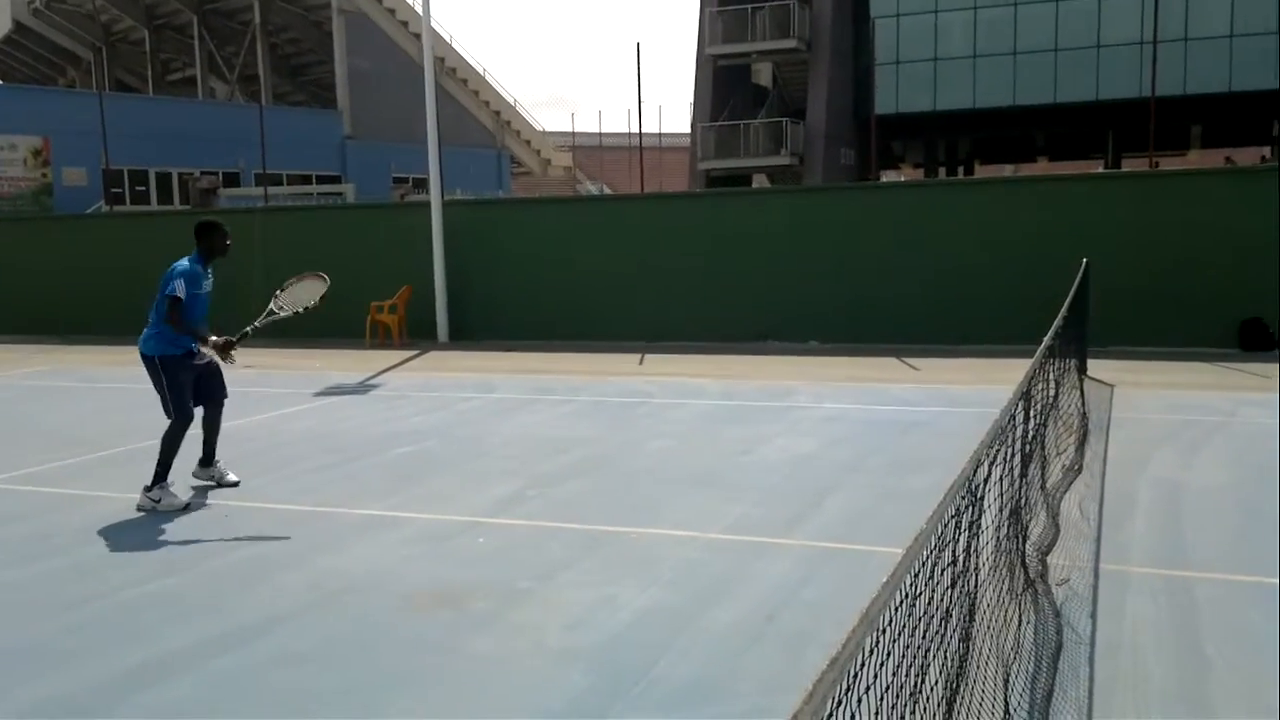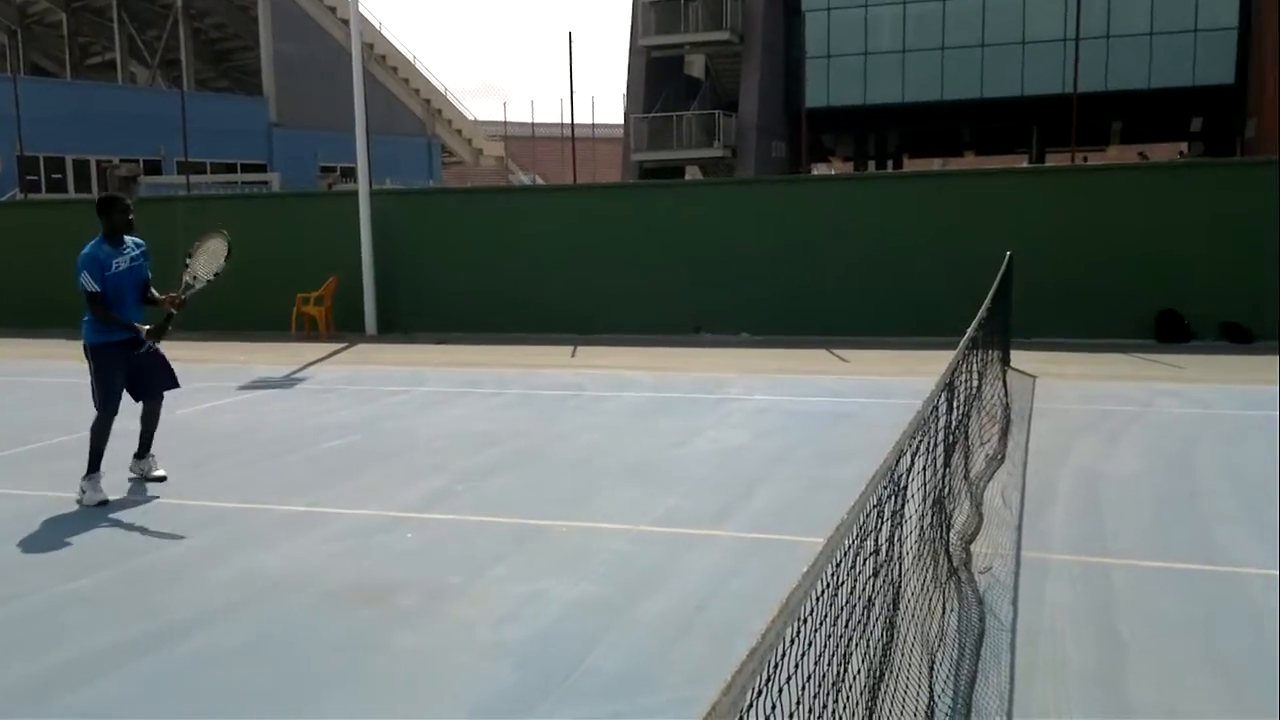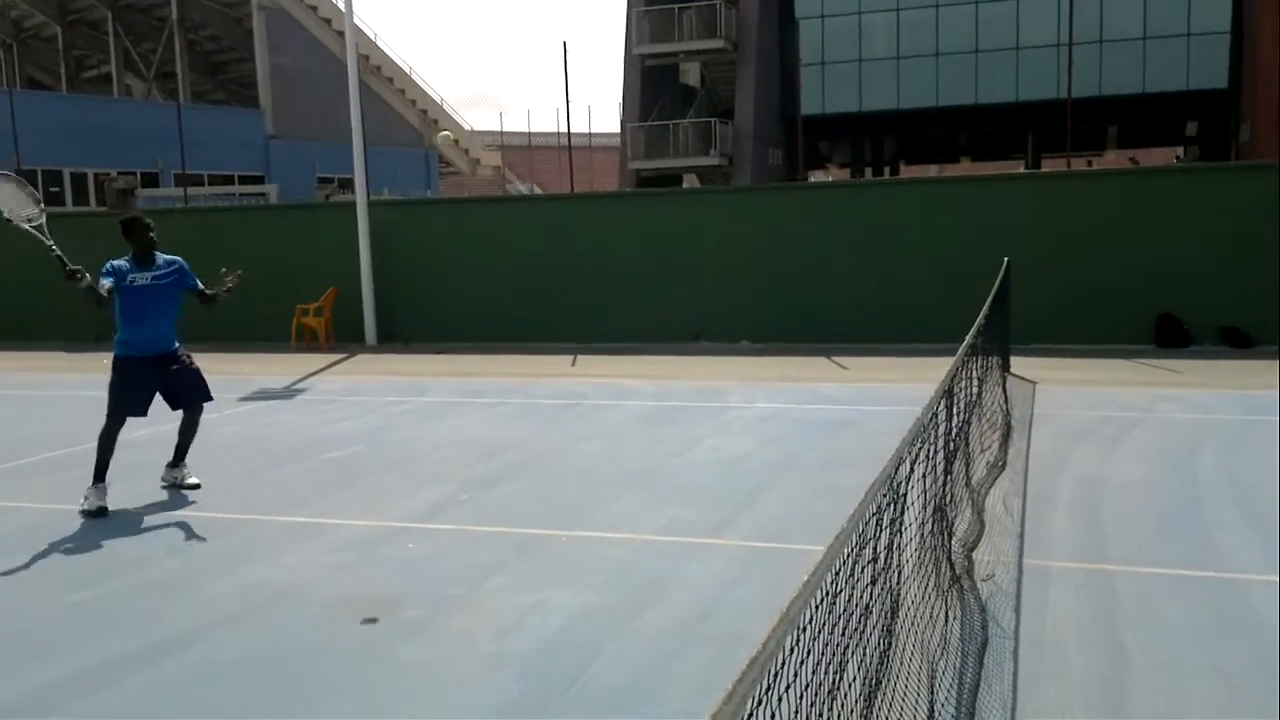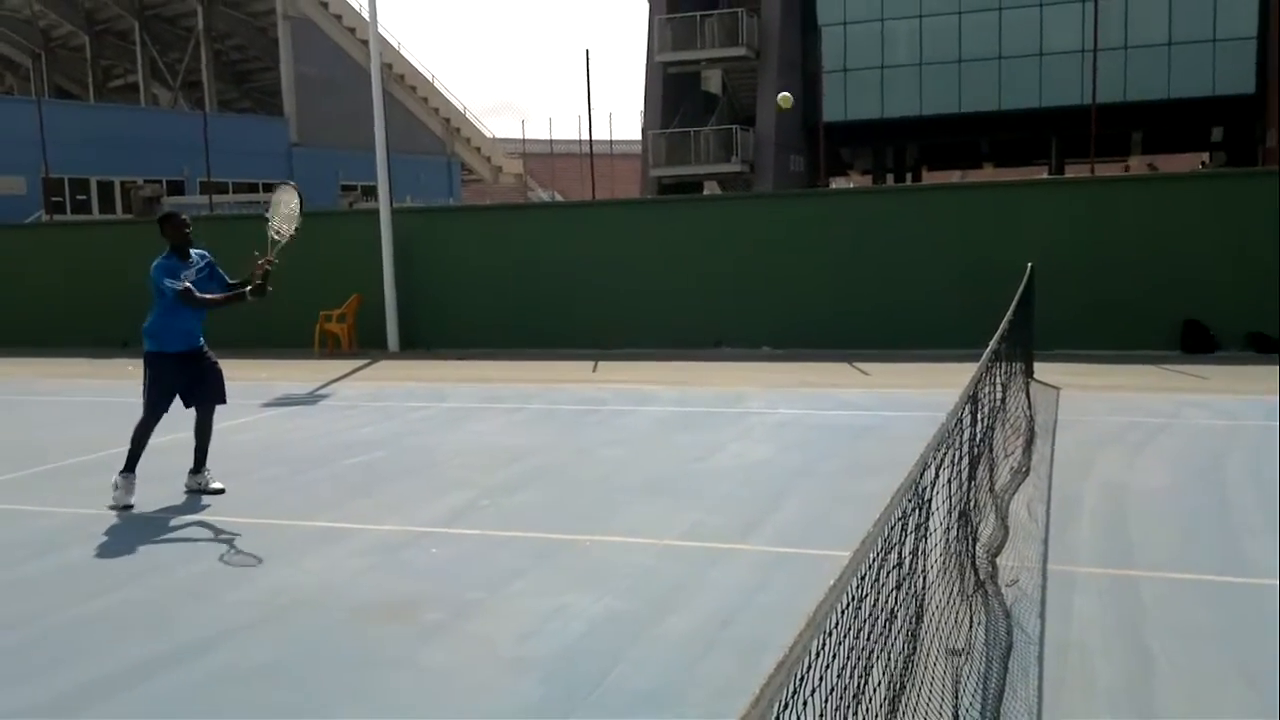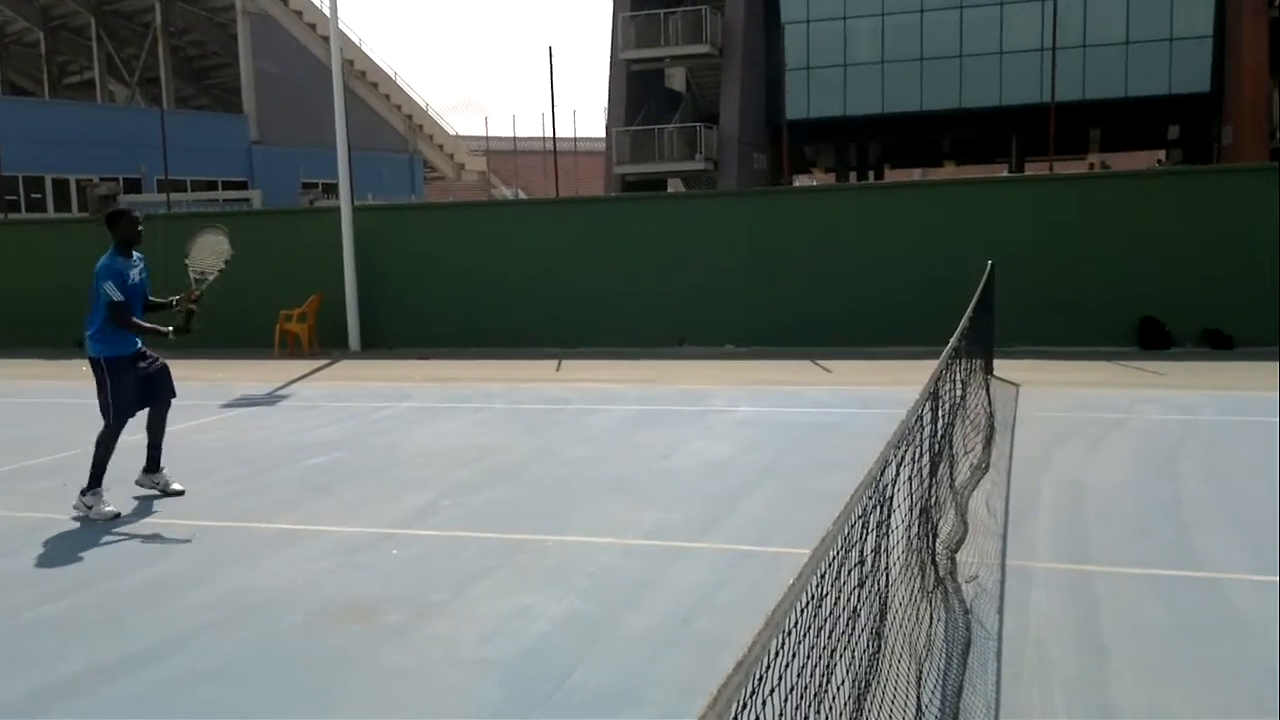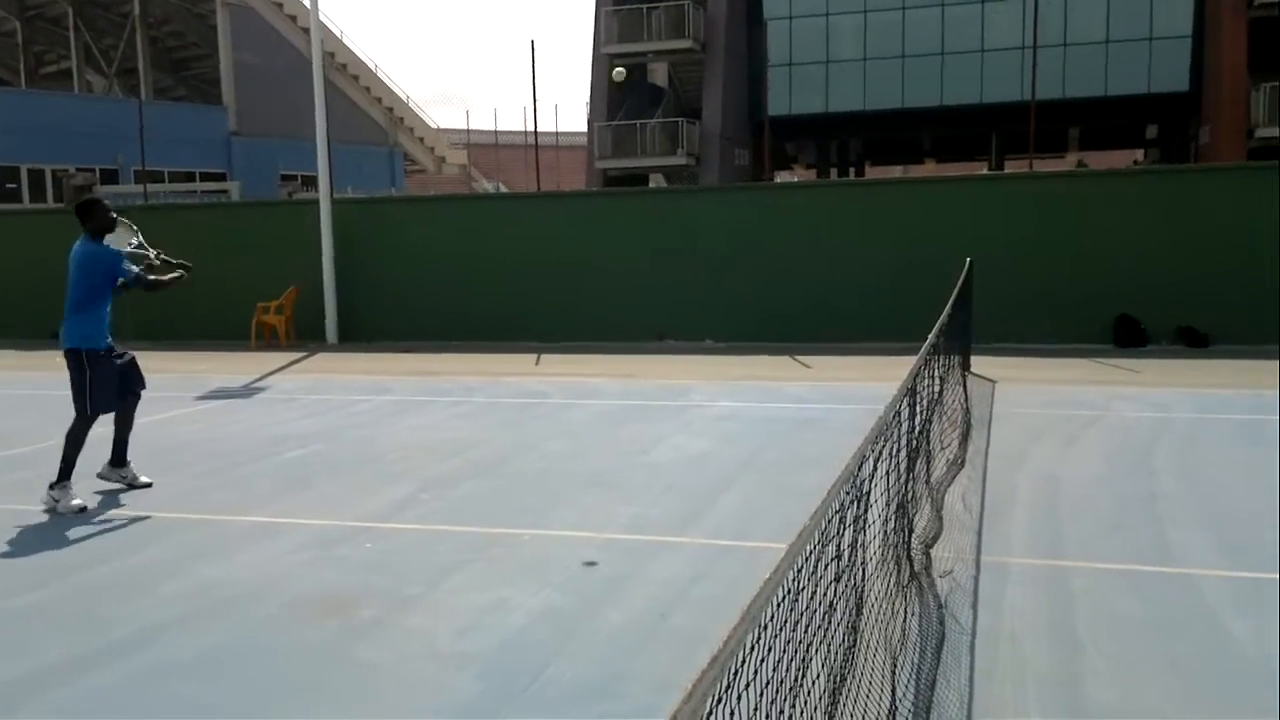
dt=0.4s
person 1, frame 1
left shoulder: (204, 270)
right shoulder: (186, 271)
right elbow: (172, 315)
left wrist: (212, 344)
right wrist: (210, 340)
left hip: (186, 349)
right hip: (163, 352)
left knee: (215, 401)
right knee: (183, 416)
left ankle: (207, 465)
right ankle: (154, 489)
person 1, frame 2
left shoulder: (139, 248)
right shoulder: (91, 257)
left elbow: (144, 292)
right elbow: (96, 310)
left wrist: (162, 300)
right wrist: (139, 328)
left hip: (136, 338)
right hip: (103, 342)
left knee: (155, 394)
right knee: (108, 409)
left ankle: (142, 458)
right ankle: (90, 477)
person 1, frame 3
left shoulder: (176, 266)
right shoulder: (116, 269)
left elbow: (203, 297)
right elbow: (102, 297)
left wrist: (219, 292)
right wrist: (87, 285)
left hip: (169, 352)
right hip: (131, 356)
left knee: (195, 405)
right knee: (116, 418)
left ankle: (175, 468)
right ankle: (97, 486)
person 1, frame 4
left shoulder: (204, 259)
right shoulder: (162, 268)
left elbow: (226, 290)
right elbow: (197, 302)
left wrist: (251, 279)
right wrist: (246, 294)
left hip: (194, 347)
right hip: (162, 350)
left knee: (206, 407)
right knee: (153, 414)
left ankle: (198, 473)
right ankle: (127, 475)
person 1, frame 5
left shoulder: (138, 261)
right shoulder: (109, 268)
right elbow: (121, 320)
left wrist: (176, 302)
right wrist: (166, 332)
left hip: (134, 349)
right hip: (108, 353)
left knee: (162, 400)
right knee: (117, 420)
left ankle: (152, 472)
right ankle: (90, 493)
person 1, frame 6
left shoulder: (90, 249)
right shoulder: (99, 254)
right elbow: (145, 283)
left wrist: (137, 277)
right wrist: (175, 276)
left hip: (98, 342)
right hip: (84, 345)
left knee: (130, 394)
right knee: (88, 413)
left ankle: (117, 465)
right ankle: (59, 488)
